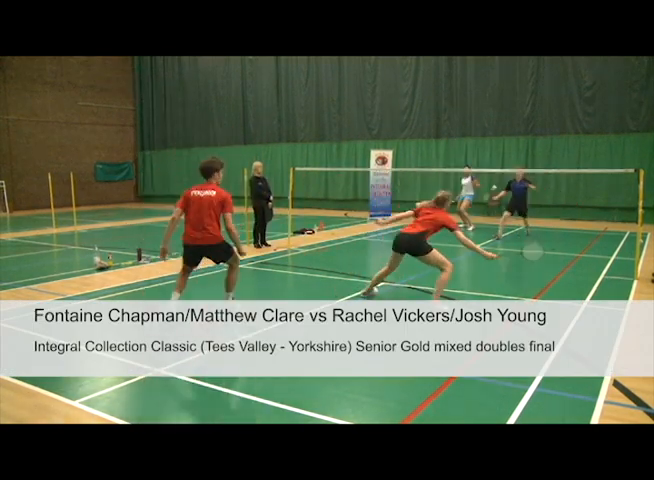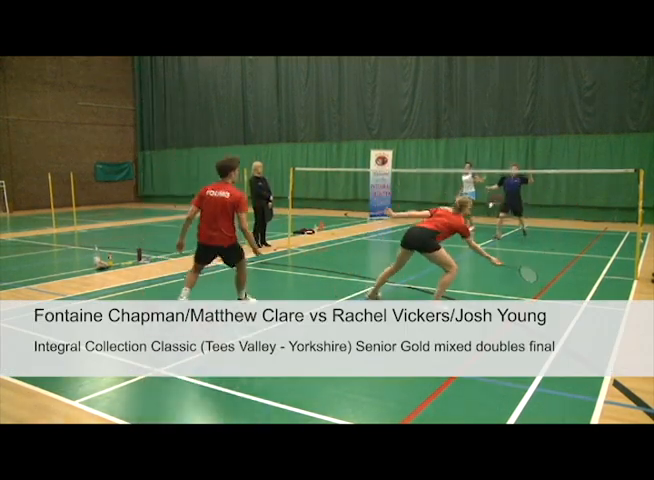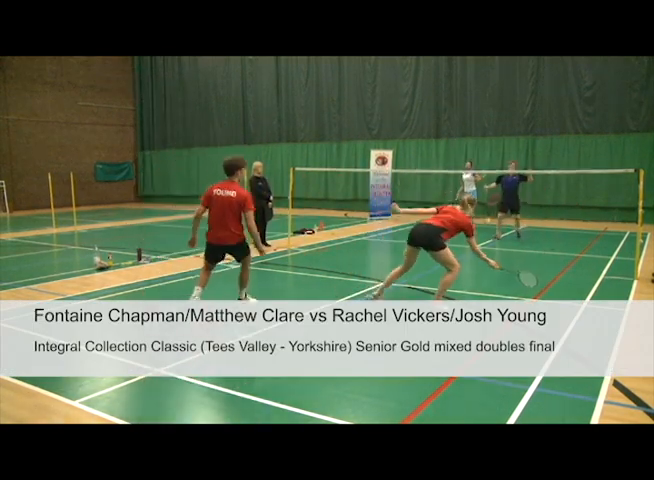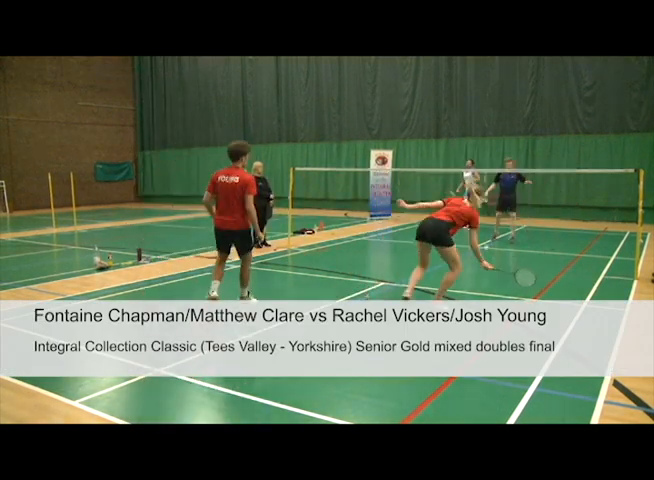
dt=0.1s
person 1, frame 1
left shoulder: (189, 193)
right shoulder: (223, 195)
left elbow: (174, 218)
right elbow: (229, 226)
left wrist: (165, 244)
right wrist: (240, 247)
left hip: (191, 242)
right hip: (213, 241)
left knee: (185, 271)
right knee: (234, 263)
right ankle: (229, 301)
person 1, frame 2
left shoulder: (205, 191)
right shoulder: (238, 196)
left elbow: (190, 216)
right elbow: (243, 226)
left wrist: (182, 238)
right wrist: (254, 246)
left hip: (205, 241)
right hip: (227, 242)
left knee: (195, 269)
right knee: (241, 264)
left ankle: (183, 300)
right ankle: (242, 297)
person 1, frame 3
left shoulder: (212, 190)
right shoulder: (244, 195)
left elbow: (197, 214)
right elbow: (250, 224)
left wrist: (193, 235)
right wrist: (259, 245)
left hip: (213, 239)
right hip: (235, 240)
left knee: (207, 268)
right knee: (246, 262)
left ankle: (195, 298)
right ankle: (242, 297)
person 1, frame 4
left shoulder: (217, 175)
right shoulder: (247, 179)
left elbow: (206, 200)
right elbow: (249, 208)
left wrist: (214, 215)
right wrist: (257, 231)
left hip: (220, 226)
right hip: (240, 227)
left knee: (221, 260)
right knee: (246, 261)
left ankle: (213, 292)
right ankle: (244, 295)
person 2, frame 1
left shoulder: (424, 208)
right shoulder: (446, 218)
left elbow: (401, 215)
right elbow: (463, 240)
left wrist: (384, 222)
right wrist: (484, 253)
left hip: (401, 238)
right hip: (415, 241)
left knee: (390, 267)
right knee: (447, 268)
left ankle: (368, 290)
person 2, frame 2
left shoulder: (441, 210)
right shoulder: (461, 223)
left elbow: (417, 214)
right elbow: (474, 245)
left wrist: (394, 215)
right wrist: (491, 258)
left hip: (411, 233)
right hip: (425, 238)
left knee: (396, 266)
right knee: (452, 269)
left ankle: (373, 293)
person 2, frame 3
left shoulder: (448, 208)
right shoulder: (468, 222)
left elbow: (423, 210)
right elbow: (474, 247)
left wrist: (400, 210)
right wrist: (488, 260)
left hip: (417, 230)
right hip: (430, 236)
left knee: (405, 267)
right knee: (454, 269)
left ankle: (379, 292)
person 2, frame 4
left shoulder: (454, 200)
right shoulder: (474, 214)
left elbow: (429, 205)
right elbow: (474, 242)
left wrist: (408, 206)
right wrist: (482, 261)
left hip: (425, 225)
right hip: (440, 229)
left knee: (422, 265)
right knee: (456, 268)
left ankle: (408, 292)
right ankle: (438, 300)
